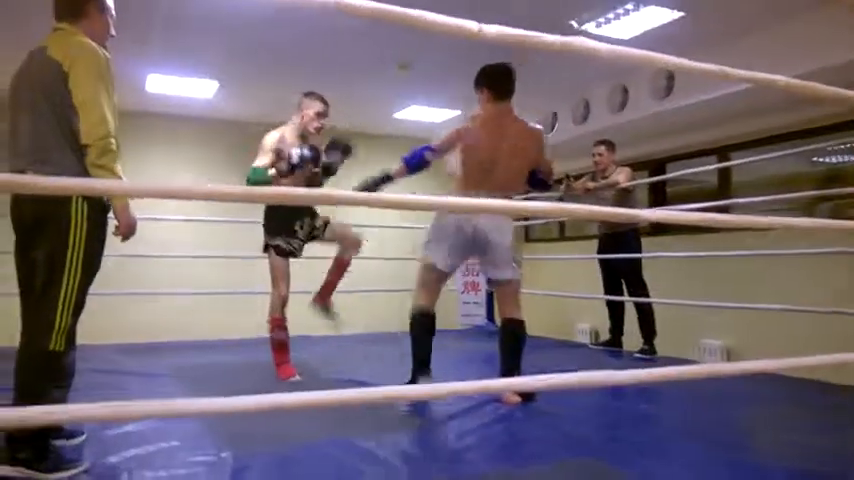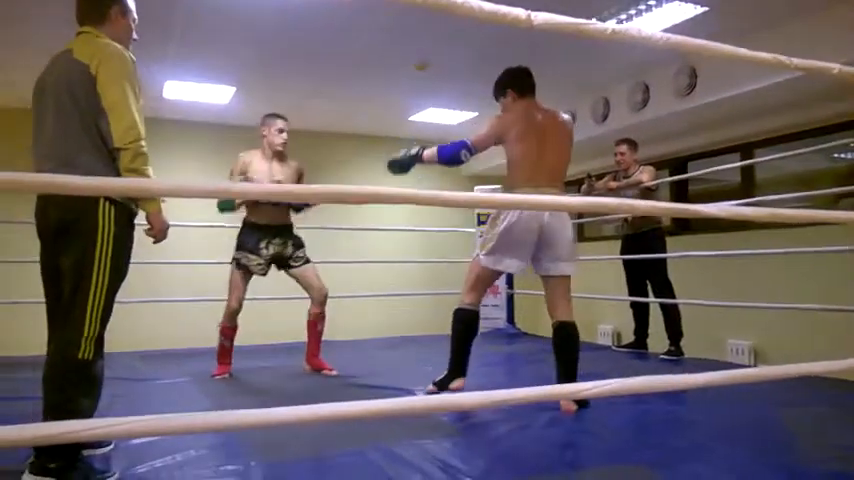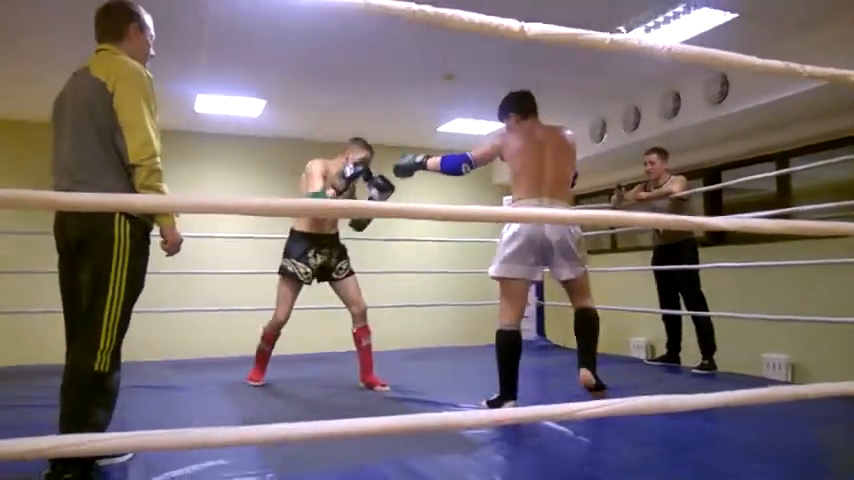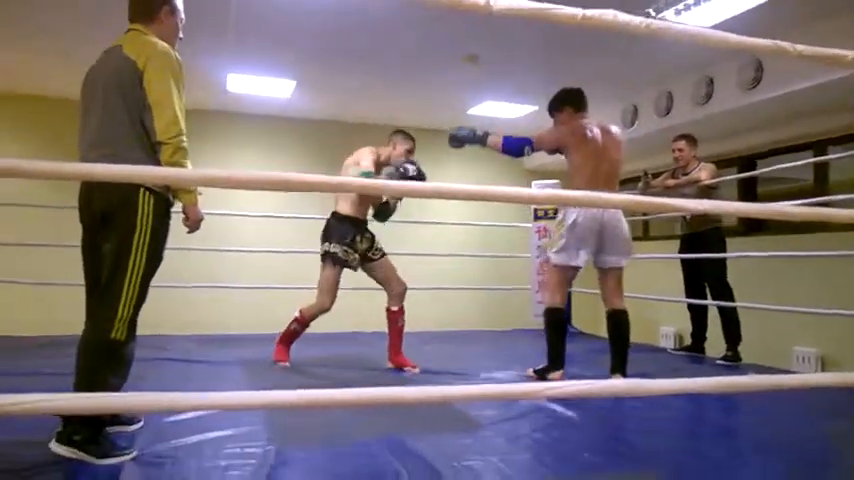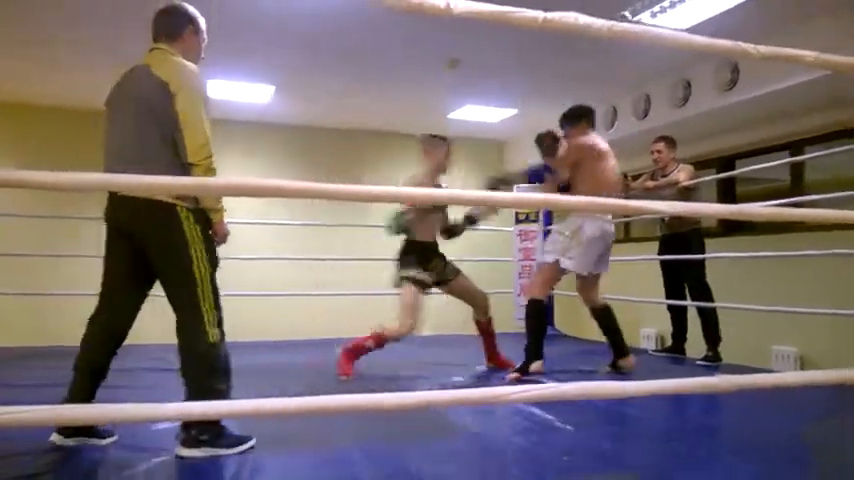
dt=0.7s
person 1, frame 1
right shoulder: (86, 52)
right elbow: (97, 135)
right wrist: (120, 201)
right hip: (70, 200)
left knee: (40, 320)
right knee: (56, 322)
person 1, frame 2
left shoulder: (54, 67)
right shoulder: (111, 56)
left elbow: (49, 141)
right elbow: (127, 137)
right wrist: (152, 204)
left hip: (53, 203)
right hip: (96, 203)
left knee: (66, 328)
right knee: (83, 330)
left ankle: (62, 436)
person 1, frame 3
left shoulder: (73, 83)
right shoulder: (128, 72)
left elbow: (74, 155)
right elbow: (142, 153)
right wrist: (166, 218)
left hip: (71, 217)
right hip: (113, 218)
left knee: (84, 340)
right knee: (100, 343)
person 1, frame 4
left shoulder: (103, 63)
right shoulder: (158, 53)
left elbow: (96, 134)
right elbow: (169, 132)
right wrist: (188, 196)
left hip: (95, 191)
right hip: (137, 193)
left knee: (104, 308)
right knee: (119, 312)
left ankle: (98, 411)
right ankle: (80, 428)
person 1, frame 5
left shoulder: (125, 81)
right shoulder: (183, 73)
left elbow: (122, 152)
right elbow: (197, 151)
right wrist: (215, 211)
left hip: (123, 207)
right hip: (169, 209)
left knee: (114, 312)
right knee: (199, 314)
left ankle: (75, 418)
right ankle: (203, 427)
person 2, frame 1
left shoulder: (472, 124)
right shoulder: (534, 136)
left elbow: (424, 156)
right elbow: (545, 179)
left wrist: (383, 178)
left hip: (460, 210)
right hip: (498, 220)
left knee: (425, 294)
right knee: (510, 305)
left ankle: (420, 374)
person 2, frame 2
left shoulder: (507, 121)
right shoulder: (565, 123)
left elbow: (460, 152)
left wrist: (415, 155)
left hip: (519, 208)
right hip: (557, 211)
left knee: (472, 290)
right knee: (561, 307)
left ankle: (455, 374)
person 2, frame 3
left shoulder: (508, 139)
right shoulder: (567, 138)
left elbow: (463, 164)
left wrist: (419, 162)
left hip: (523, 220)
right hip: (561, 219)
left knee: (510, 313)
right knee: (583, 298)
left ankle: (507, 396)
right ankle: (588, 367)
person 2, frame 4
left shoulder: (569, 132)
right shoulder: (615, 133)
left elbow: (521, 146)
left wrist: (477, 136)
left hip: (581, 212)
right hip: (612, 214)
left knee: (555, 291)
right knee: (614, 296)
left ankle: (555, 366)
right ankle: (619, 371)
person 2, frame 5
left shoulder: (581, 145)
right shoulder: (605, 151)
left elbow: (552, 176)
right wrist: (557, 158)
left hip: (583, 222)
right hip: (604, 224)
left knee: (537, 287)
right knee: (588, 292)
left ankle: (533, 360)
right ankle: (623, 356)
person 3, frame 1
left shoulder: (310, 142)
right shoulder: (277, 138)
right elbow: (253, 179)
left wrist: (330, 166)
right wrist: (286, 166)
left hip: (305, 213)
right hip: (280, 216)
left knee: (353, 243)
right knee: (281, 293)
left ankle: (323, 297)
right ankle: (282, 362)
person 3, frame 2
left shoulder: (294, 166)
right shoulder: (245, 161)
left elbow: (303, 199)
right elbow: (224, 204)
left wrist: (301, 202)
left hip: (285, 237)
right hip: (253, 237)
left knee: (320, 293)
right knee: (233, 307)
left ankle: (313, 359)
right ankle: (223, 364)
person 3, frame 3
left shoulder: (348, 181)
right shoulder: (317, 167)
left elbow: (358, 225)
left wrist: (375, 202)
right wrist: (342, 182)
left hip: (332, 246)
right hip: (302, 244)
left knee: (359, 310)
right knee: (281, 317)
left ankle: (367, 375)
right ankle: (258, 368)
person 3, frame 4
left shoulder: (380, 170)
right shoulder: (368, 154)
left elbow: (381, 214)
right elbow: (365, 180)
right wrist: (400, 175)
left hip: (361, 233)
right hip: (340, 230)
left knee: (398, 289)
right knee: (324, 304)
left ankle: (395, 356)
right ankle: (283, 345)
person 3, frame 5
left shoulder: (436, 188)
right shoulder: (420, 182)
left elbow: (447, 232)
right elbow: (399, 226)
left wrist: (467, 221)
left hip: (434, 256)
right hip: (414, 256)
left knee: (481, 299)
right knee: (405, 327)
left ankle: (493, 356)
right ankle: (349, 353)
person 4, frame 1
left shoulder: (624, 172)
right shoulder: (593, 177)
left elbow: (620, 181)
right elbow: (567, 191)
left wrist: (596, 186)
right wrist: (567, 185)
left hip: (626, 236)
right hip: (606, 238)
left knee: (636, 289)
right knee: (611, 291)
left ankle: (649, 342)
right ankle: (615, 338)
person 4, frame 2
left shoulder: (647, 170)
right shoulder: (613, 178)
left elbow: (643, 180)
right elbow: (586, 192)
left wrist: (617, 186)
right wrist: (589, 186)
left hip: (650, 235)
right hip: (629, 237)
left knee: (662, 289)
right knee: (636, 292)
left ankle: (675, 344)
right ankle: (640, 340)
person 4, frame 3
left shoulder: (678, 180)
right shoulder: (644, 187)
left elbow: (673, 190)
right elbow: (617, 202)
left wrist: (647, 196)
right wrist: (618, 196)
left hip: (682, 246)
right hip: (661, 249)
left knee: (694, 301)
right knee: (668, 303)
left ankle: (708, 357)
right ankle: (672, 353)
person 4, frame 4
left shoulder: (707, 168)
right shoulder: (673, 174)
left elbow: (702, 178)
right elbow: (646, 189)
left wrist: (675, 184)
right wrist: (646, 183)
left hip: (710, 235)
right hip: (688, 237)
left knee: (719, 290)
right knee: (693, 293)
left ankle: (733, 348)
right ankle: (697, 343)
person 4, frame 5
left shoulder: (686, 169)
right shoulder: (652, 176)
left elbow: (680, 180)
right elbow: (629, 190)
left wrist: (654, 185)
right wrist: (627, 185)
left hip: (689, 236)
right hip: (667, 238)
left knee: (699, 291)
right knee: (673, 294)
left ankle: (713, 349)
right ankle: (678, 344)
